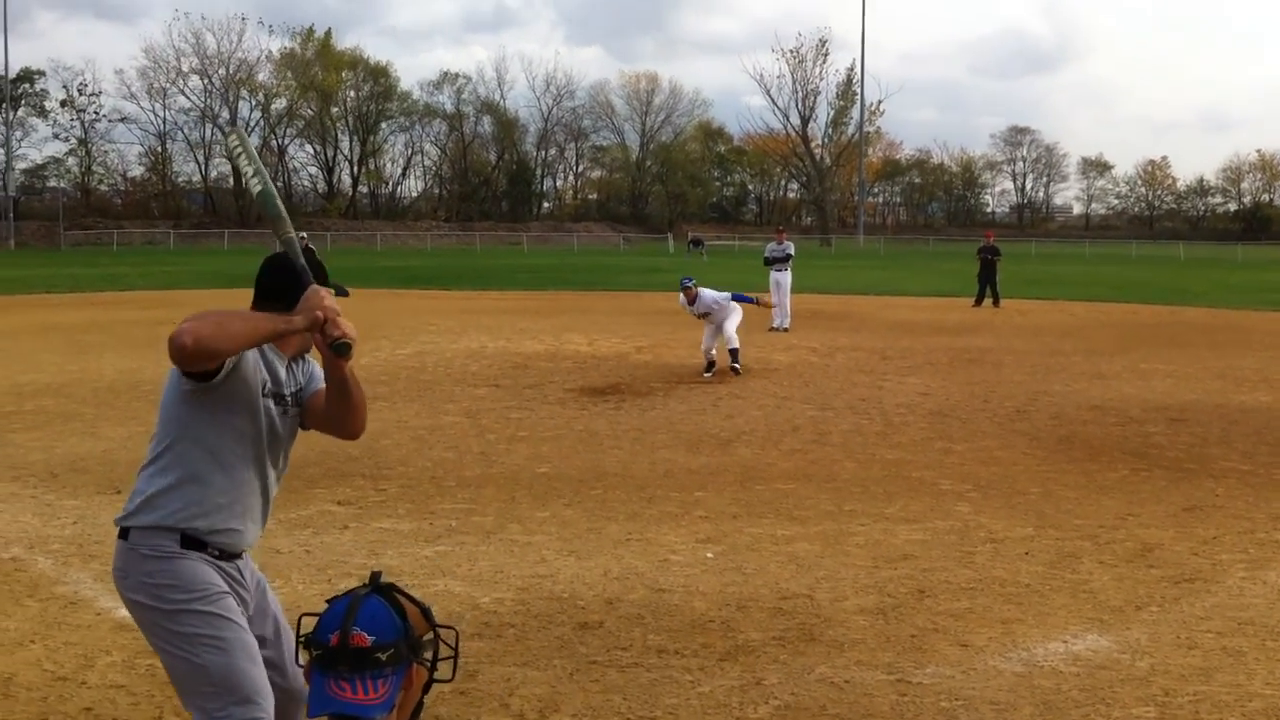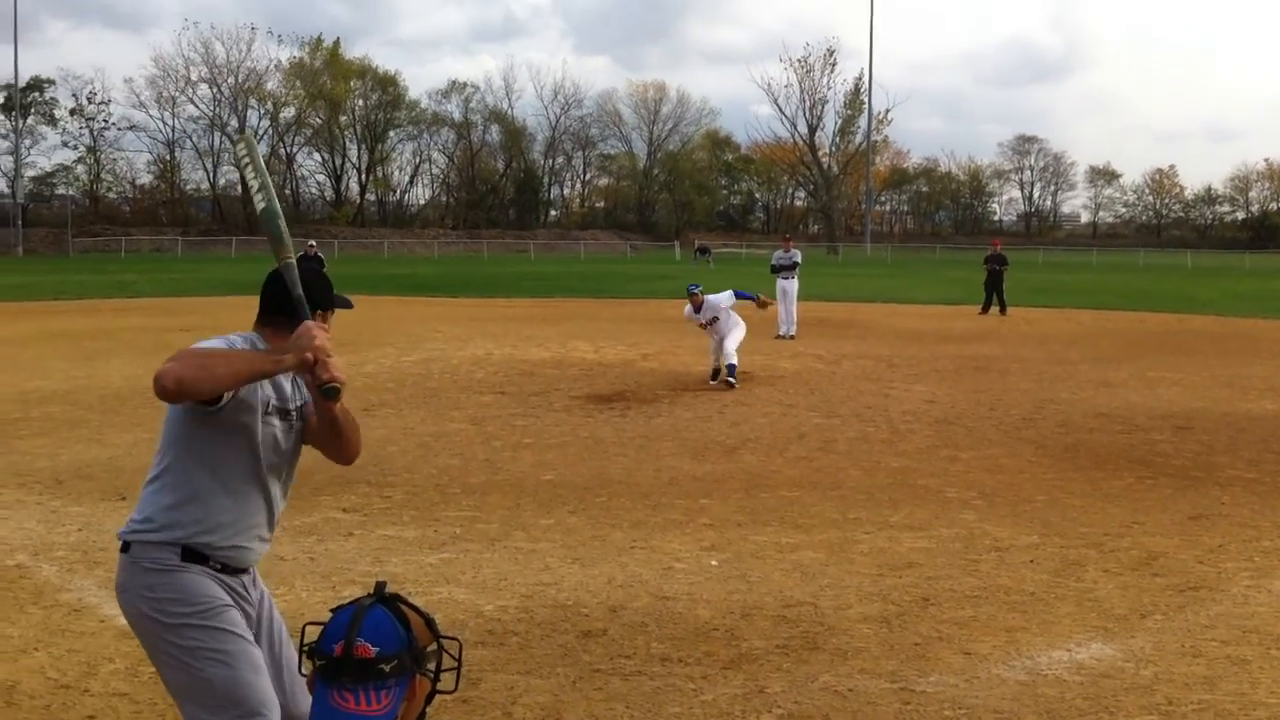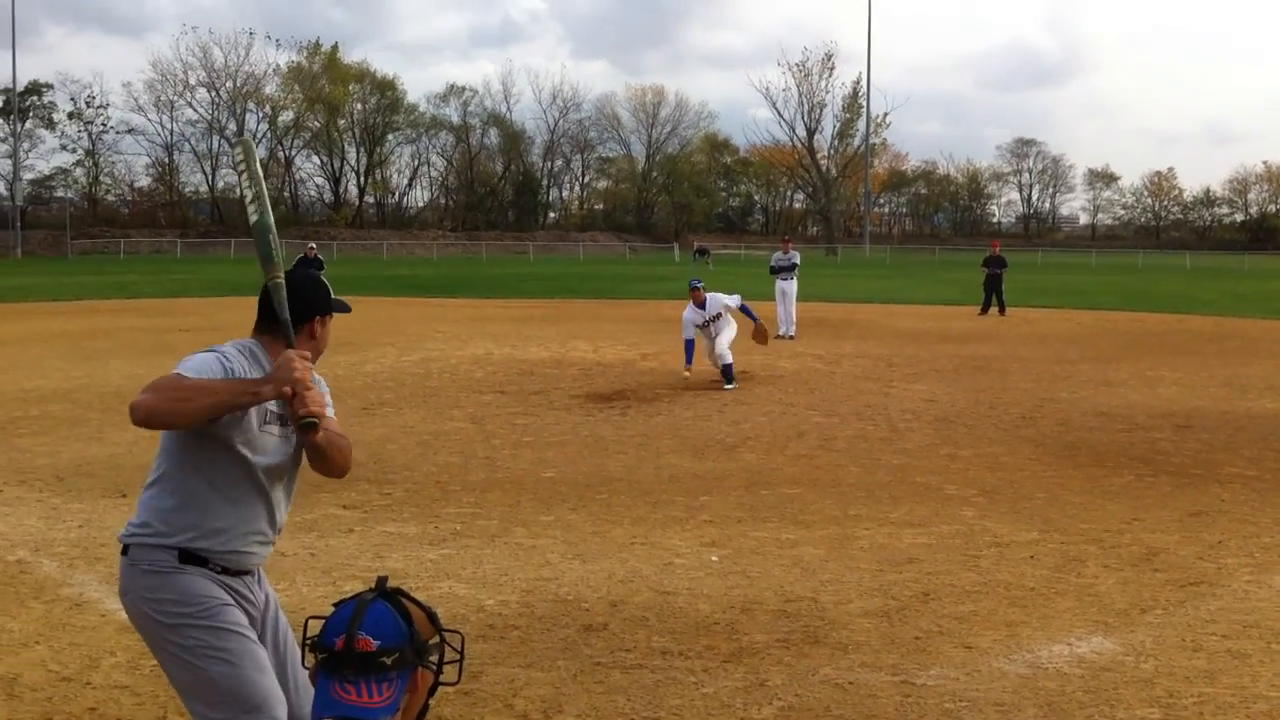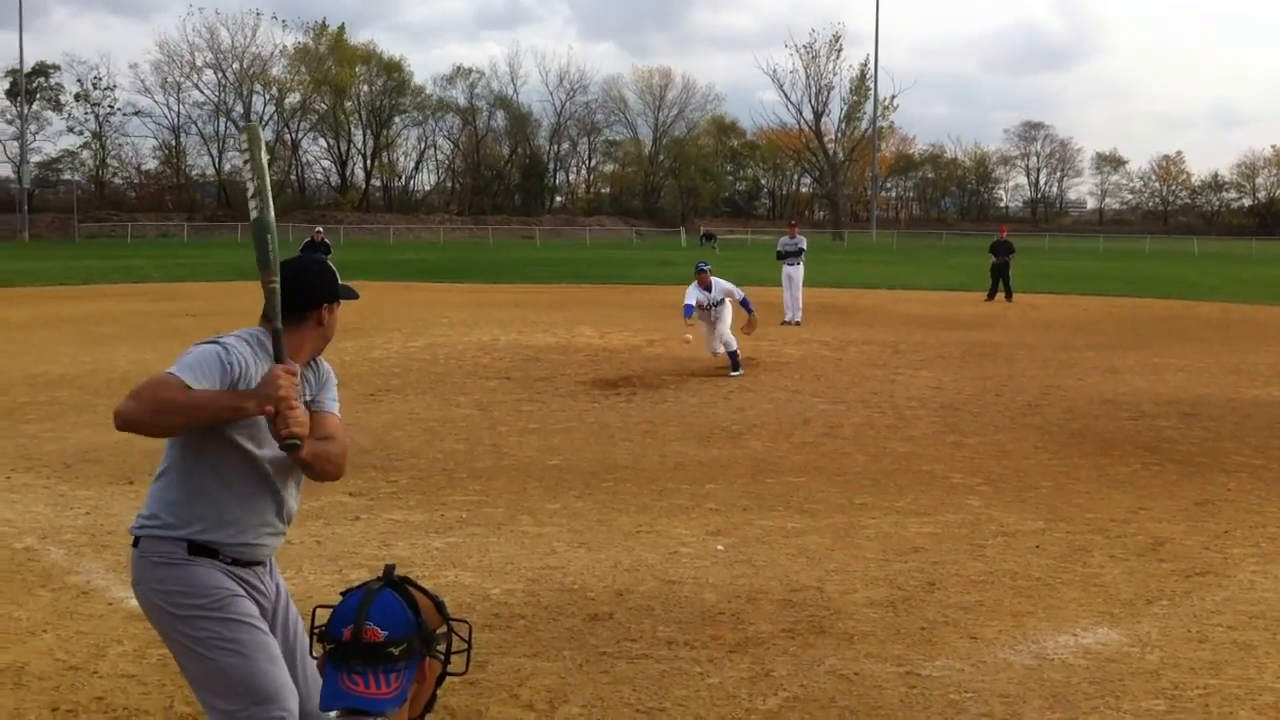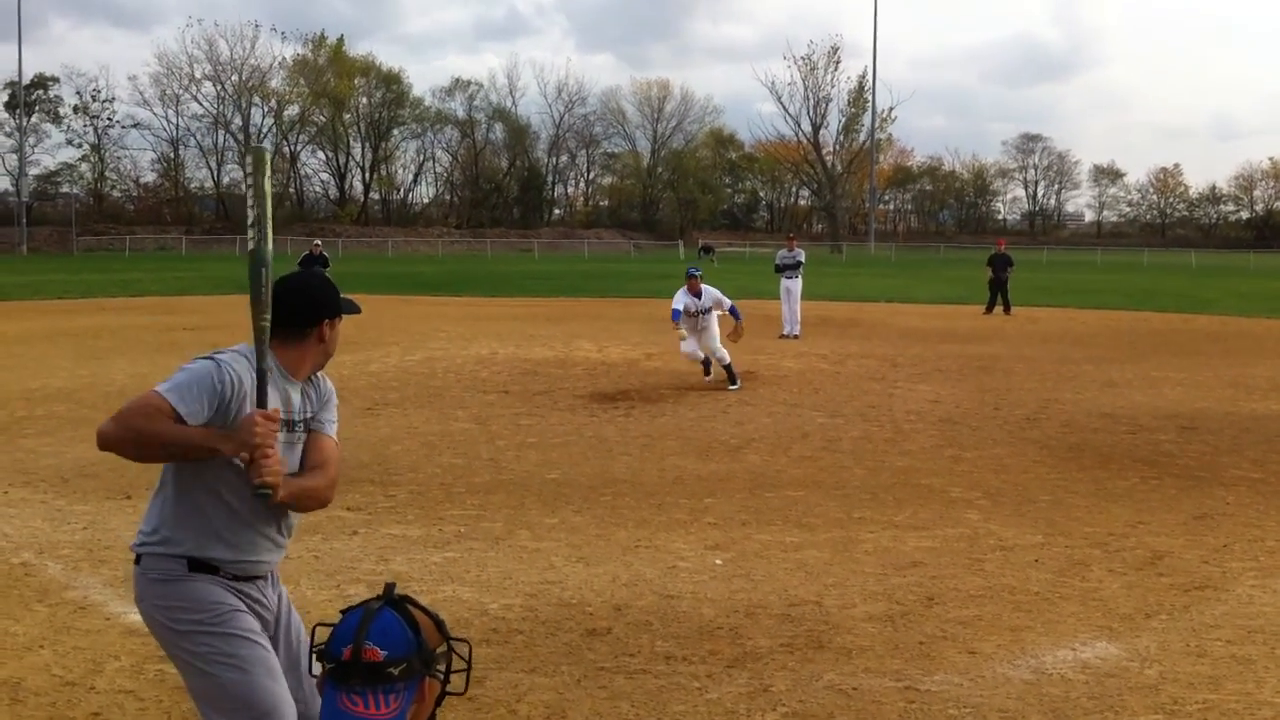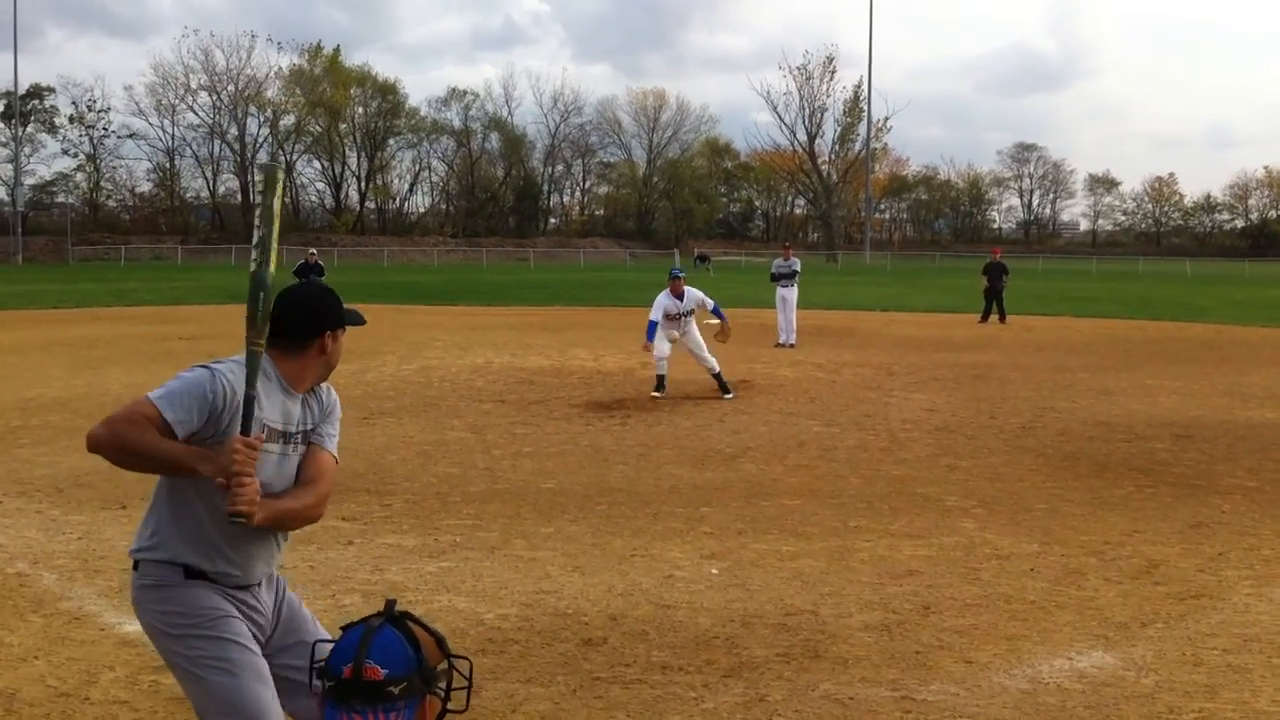
dt=0.1s
person 1, frame 1
left shoulder: (301, 367)
right shoulder: (230, 344)
left elbow: (350, 426)
right elbow: (186, 341)
left wrist: (339, 360)
right wrist: (294, 325)
left hip: (232, 564)
right hip: (168, 559)
person 1, frame 2
left shoulder: (303, 382)
right shoulder: (229, 358)
left elbow: (346, 451)
right elbow: (169, 381)
left wrist: (329, 395)
right wrist: (284, 360)
left hip: (238, 578)
right hip: (171, 573)
person 1, frame 3
left shoulder: (305, 382)
right shoulder: (226, 366)
left elbow: (338, 462)
right elbow: (148, 407)
left wrist: (313, 424)
right wrist: (261, 391)
left hip: (245, 579)
right hip: (174, 575)
person 1, frame 4
left shoulder: (315, 375)
right shoulder: (227, 358)
left elbow: (334, 462)
right elbow: (131, 411)
left wrist: (303, 443)
right wrist: (251, 400)
left hip: (256, 570)
right hip: (184, 568)
person 1, frame 5
left shoulder: (320, 391)
right shoulder: (225, 376)
left elbow: (324, 483)
right elbow: (115, 431)
left wrist: (280, 485)
right wrist: (224, 444)
left hip: (261, 583)
right hip: (188, 584)
person 1, frame 6
left shoulder: (324, 402)
right shoulder: (218, 385)
left elbow: (315, 499)
right elbow: (104, 435)
left wrist: (261, 509)
right wrist: (204, 461)
left hip: (261, 588)
right hip: (184, 590)
